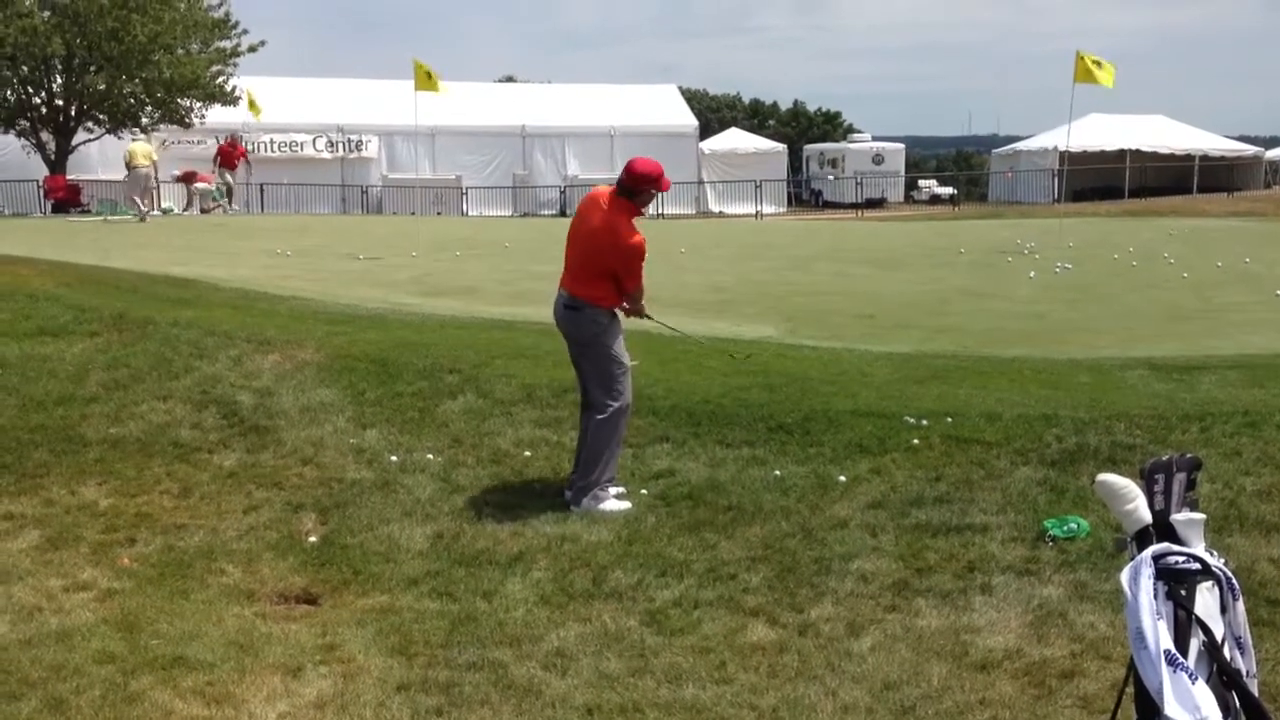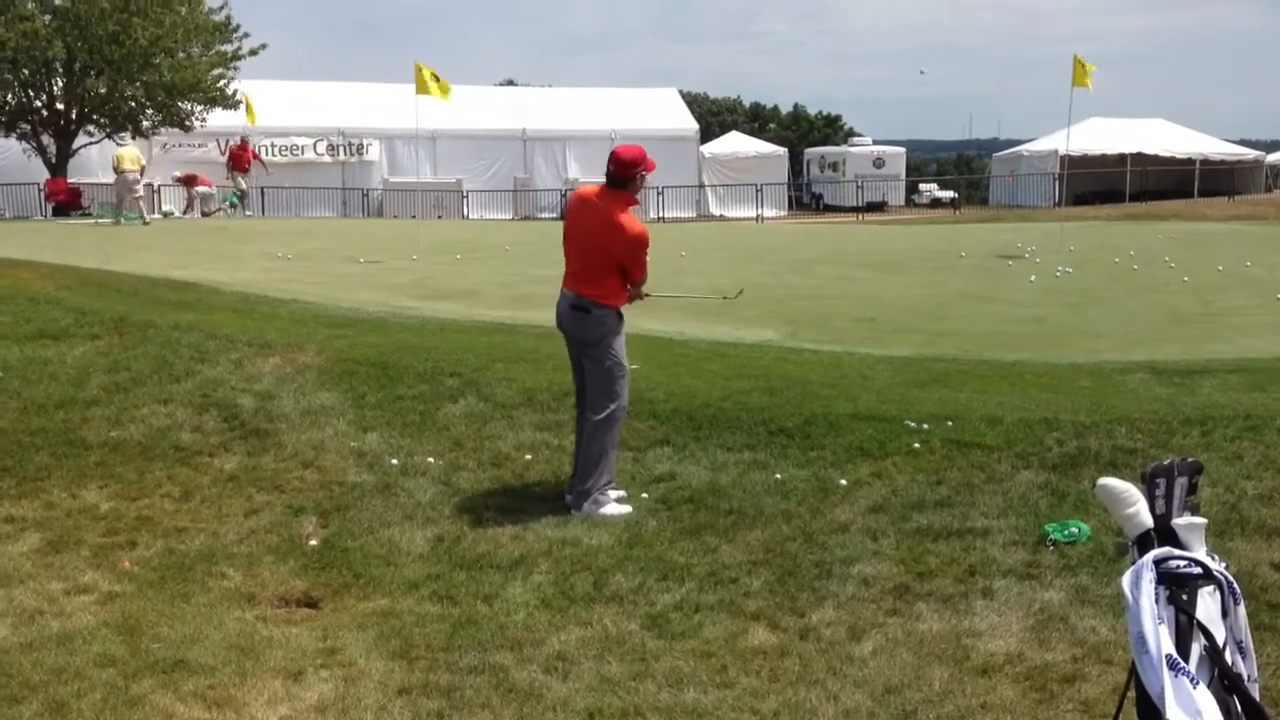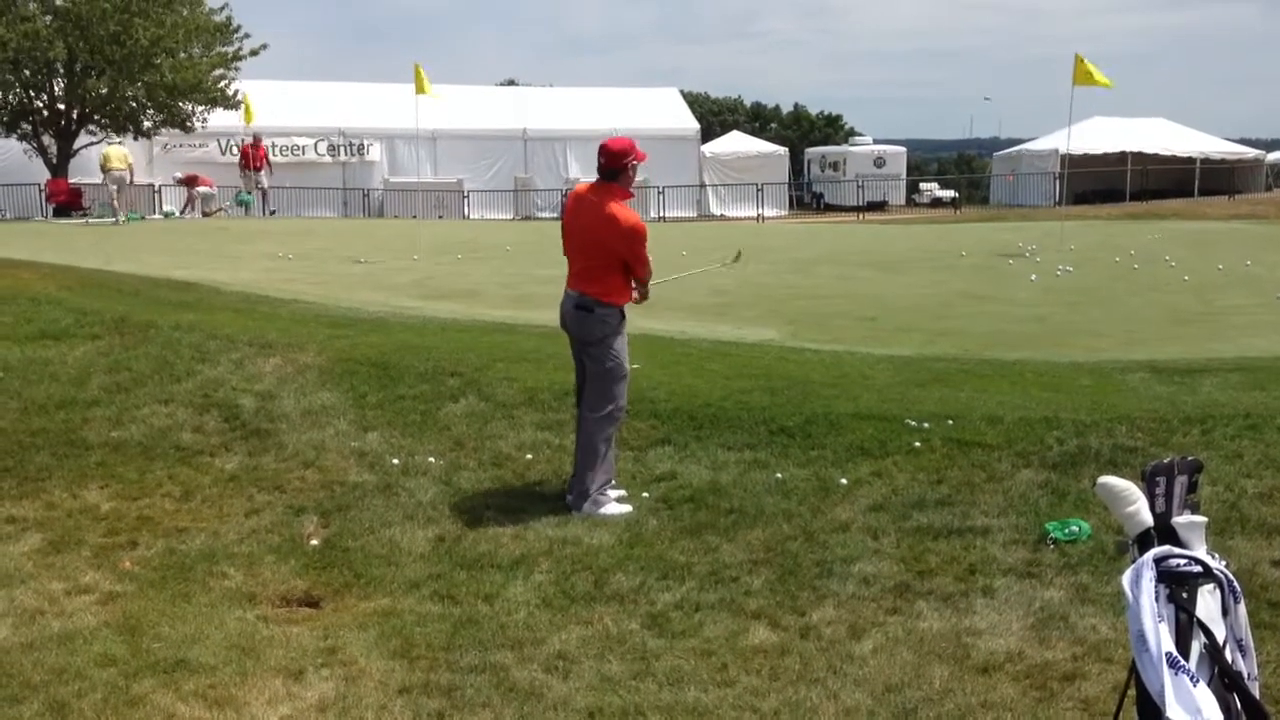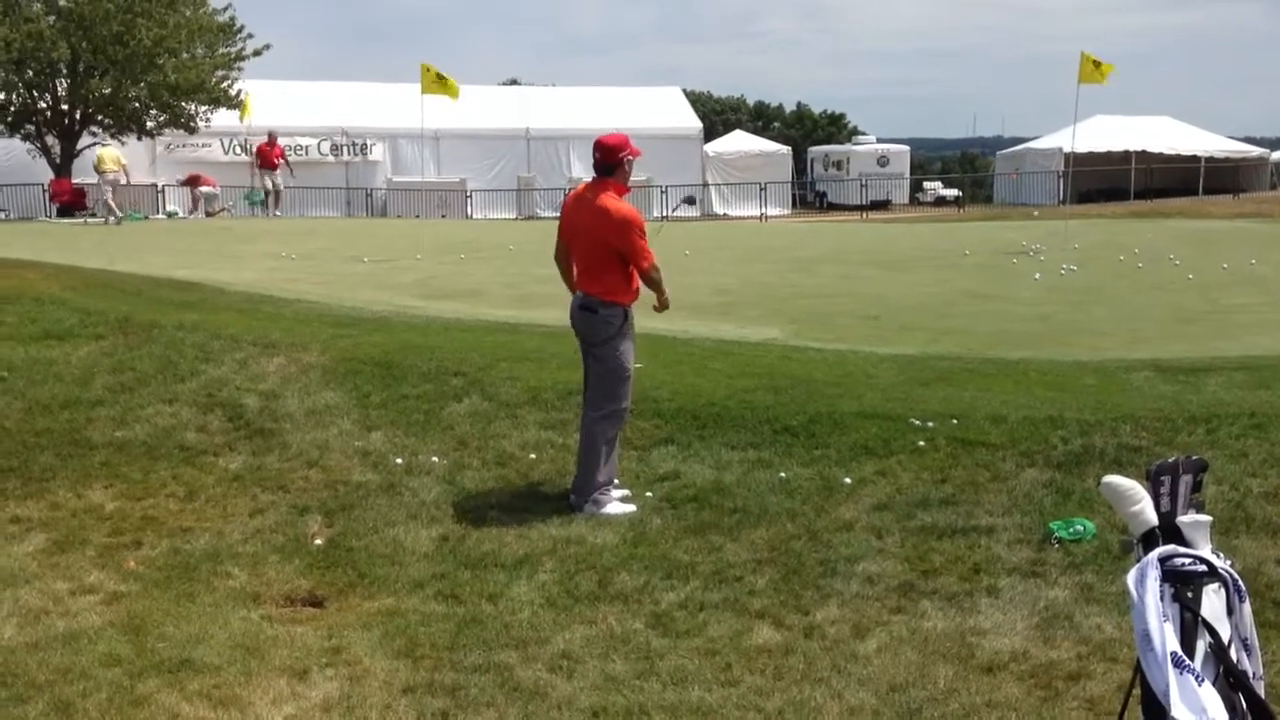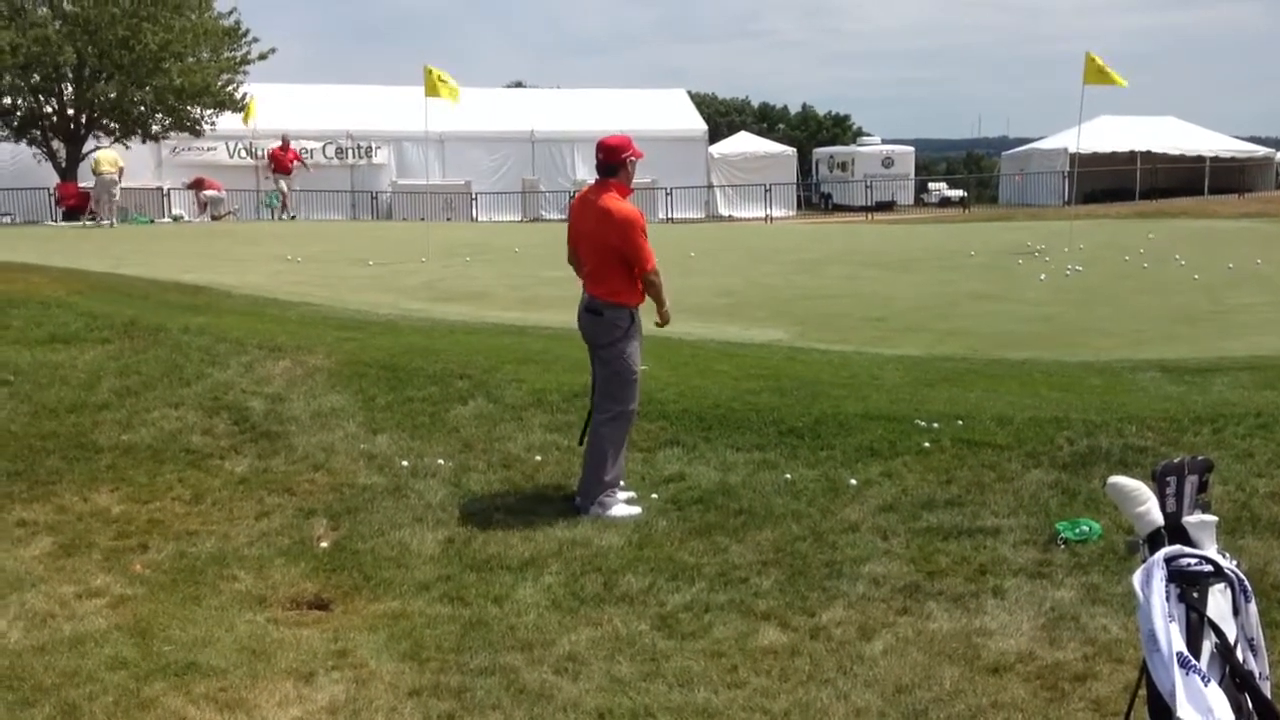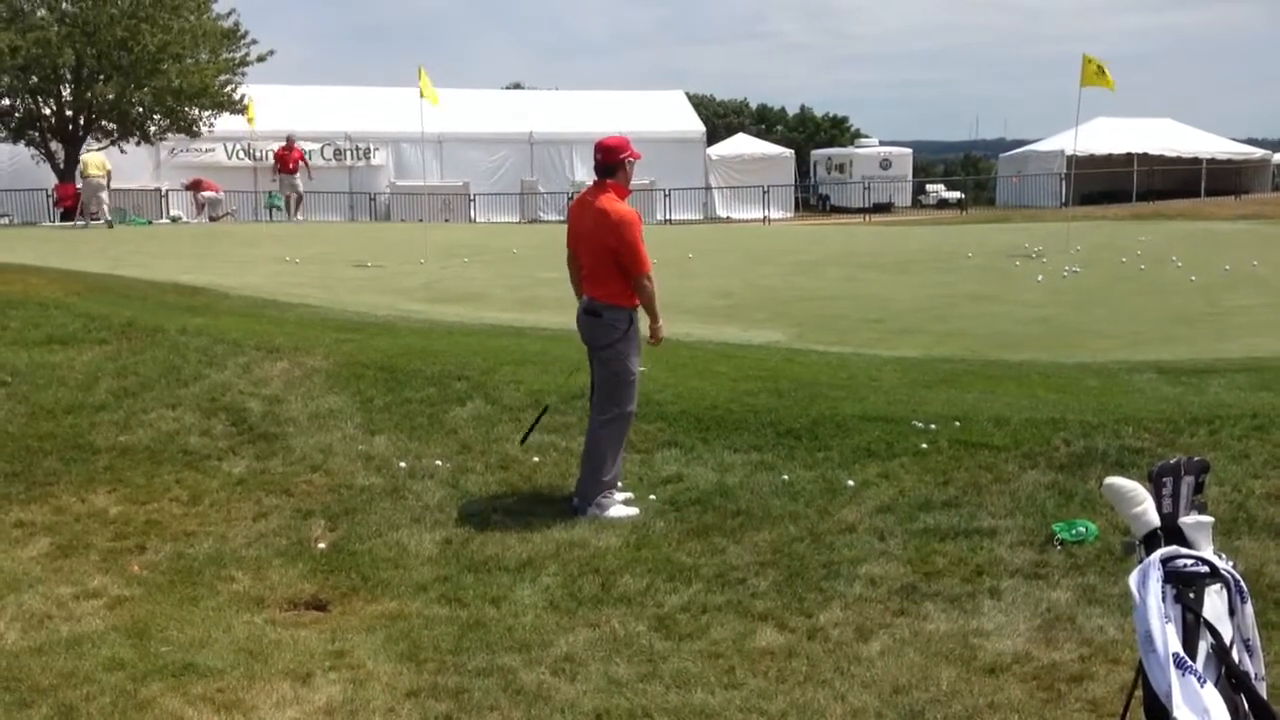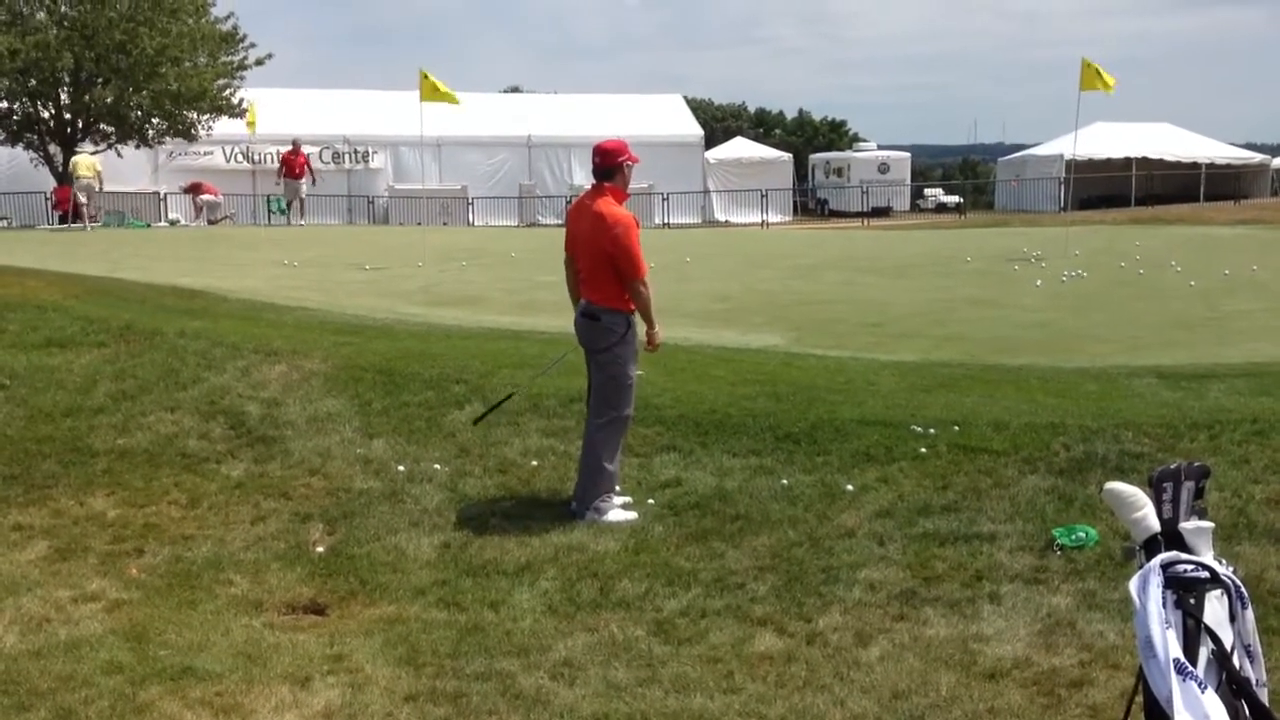
dt=0.3s
person 1, frame 1
left shoulder: (596, 197)
right shoulder: (629, 239)
right elbow: (633, 292)
left wrist: (624, 300)
right wrist: (637, 307)
left hip: (571, 305)
right hip: (592, 316)
left knee: (597, 398)
right knee: (615, 401)
left ankle: (586, 478)
right ankle: (588, 492)
person 1, frame 2
left shoulder: (580, 198)
right shoulder: (633, 231)
right elbow: (638, 281)
right wrist: (633, 291)
left hip: (569, 304)
right hip: (598, 317)
left knee: (591, 402)
right knee: (609, 406)
left ankle: (587, 482)
right ankle: (588, 496)
person 1, frame 3
left shoulder: (575, 197)
right shoulder: (629, 222)
right elbow: (643, 275)
right wrist: (641, 290)
left hip: (573, 304)
right hip: (602, 316)
left knee: (591, 402)
right knee: (607, 406)
left ankle: (590, 481)
right ankle: (588, 496)
person 1, frame 4
left shoulder: (575, 199)
right shoulder: (623, 214)
left elbow: (561, 254)
right elbow: (648, 269)
right wrist: (662, 296)
left hip: (583, 306)
right hip: (609, 315)
left knee: (598, 401)
right knee: (609, 406)
left ankle: (596, 481)
right ankle: (590, 496)
person 1, frame 5
left shoulder: (581, 202)
right shoulder: (625, 214)
right elbow: (648, 273)
right wrist: (662, 307)
left hip: (592, 308)
right hip: (616, 317)
left knee: (606, 403)
right knee: (617, 408)
left ankle: (603, 483)
right ankle: (596, 497)
person 1, frame 6
left shoulder: (580, 204)
right shoulder: (621, 214)
left elbow: (573, 262)
right elbow: (642, 278)
right wrist: (656, 320)
left hip: (592, 311)
right hip: (615, 318)
left knee: (605, 405)
right knee: (615, 409)
left ankle: (600, 484)
right ankle: (594, 497)
person 1, frame 7
left shoulder: (579, 207)
right shoulder: (618, 218)
left elbow: (571, 266)
right elbow: (637, 283)
right wrist: (652, 327)
left hip: (589, 316)
right hip: (612, 321)
left knee: (602, 409)
right knee: (612, 413)
left ankle: (599, 488)
right ankle: (592, 502)
